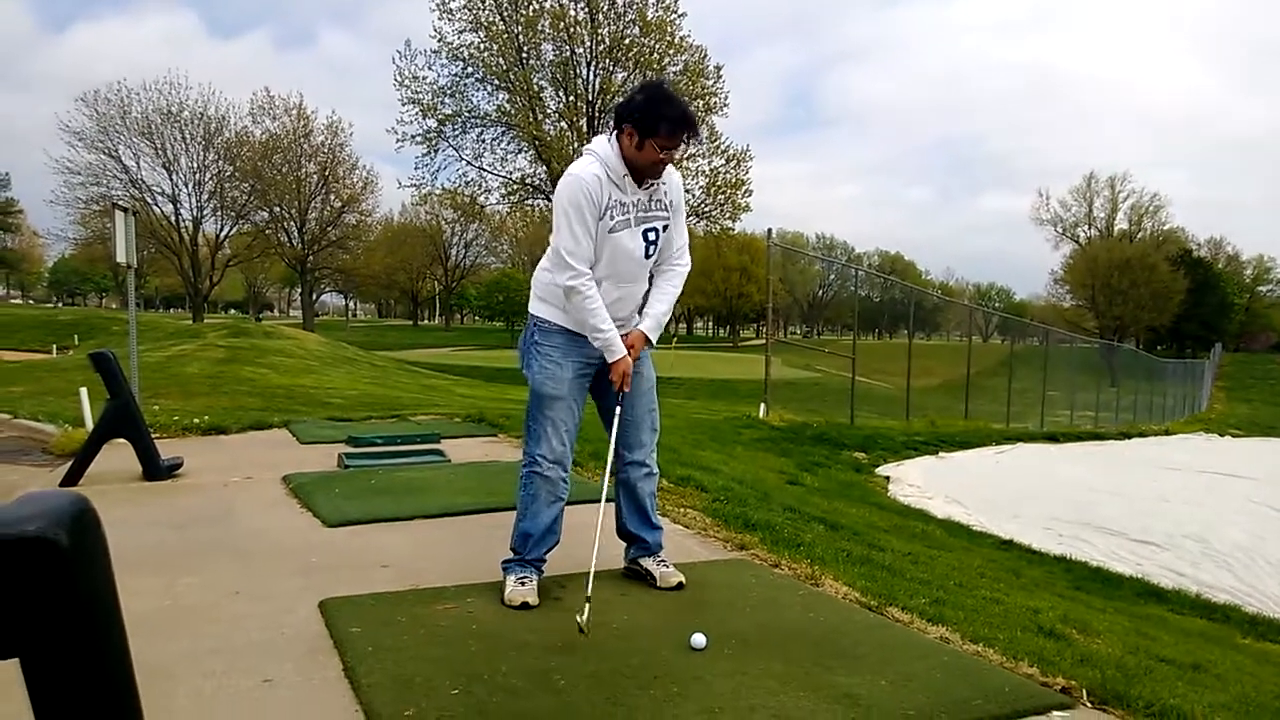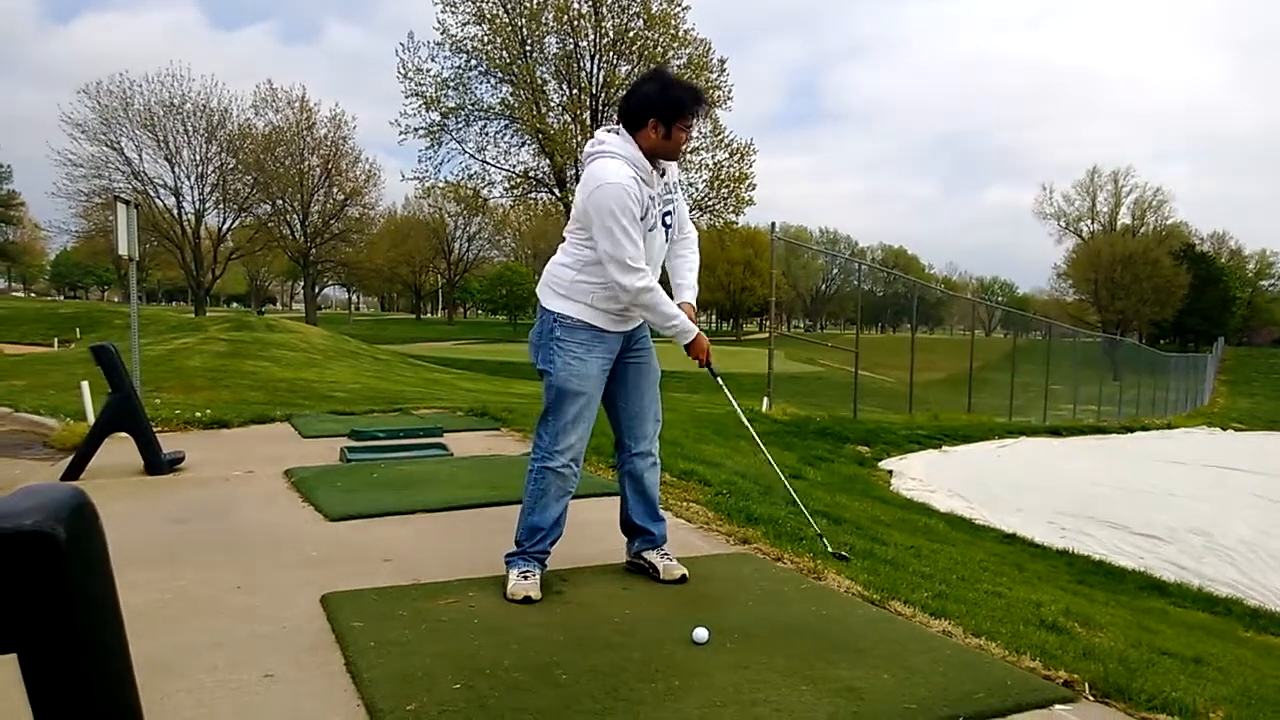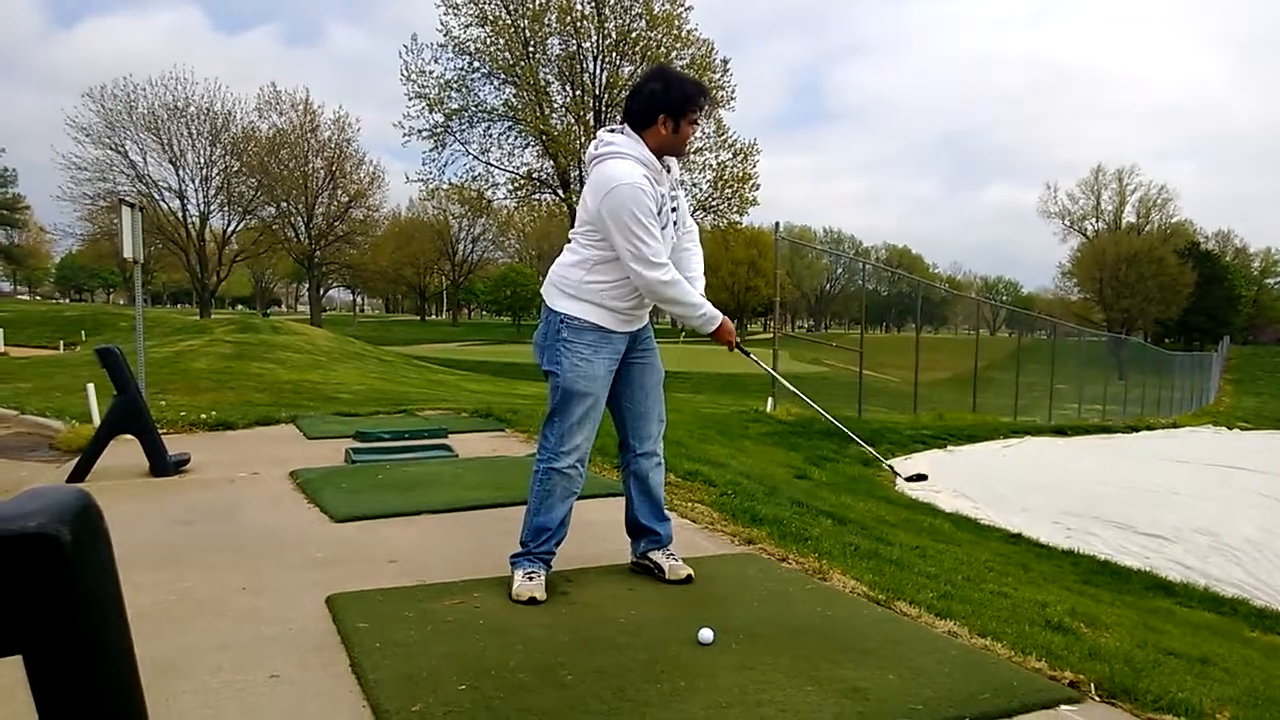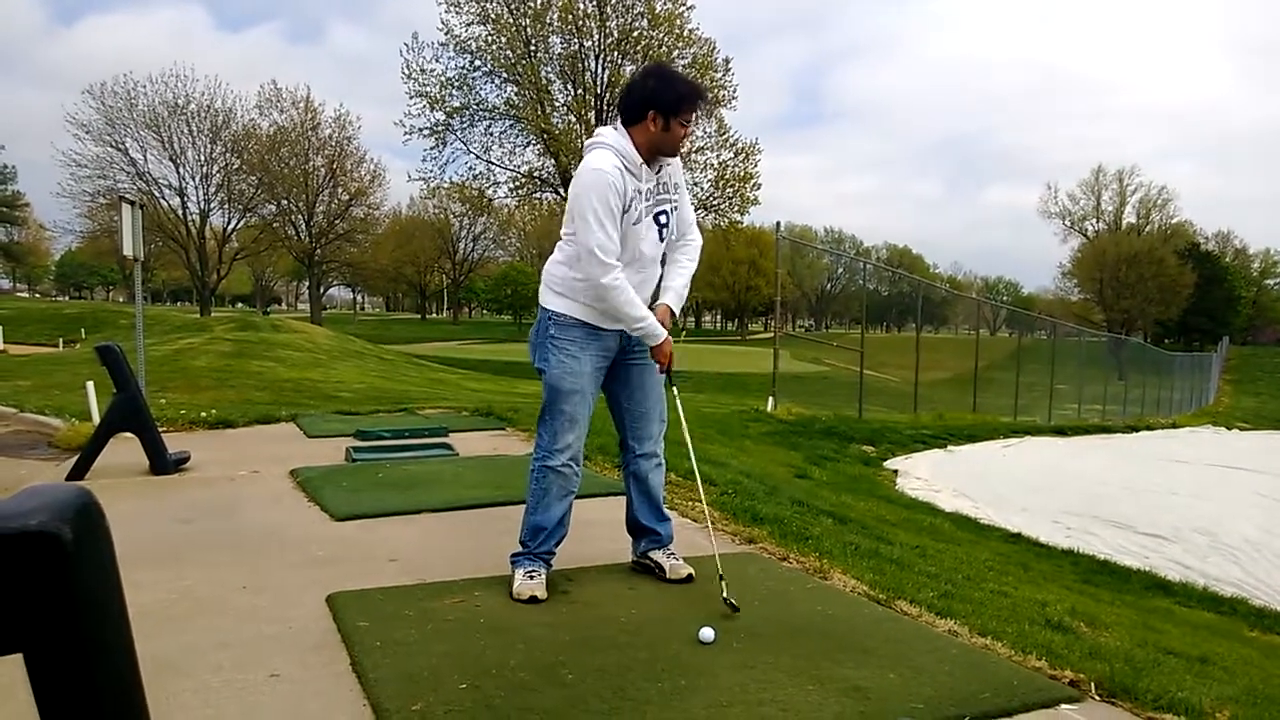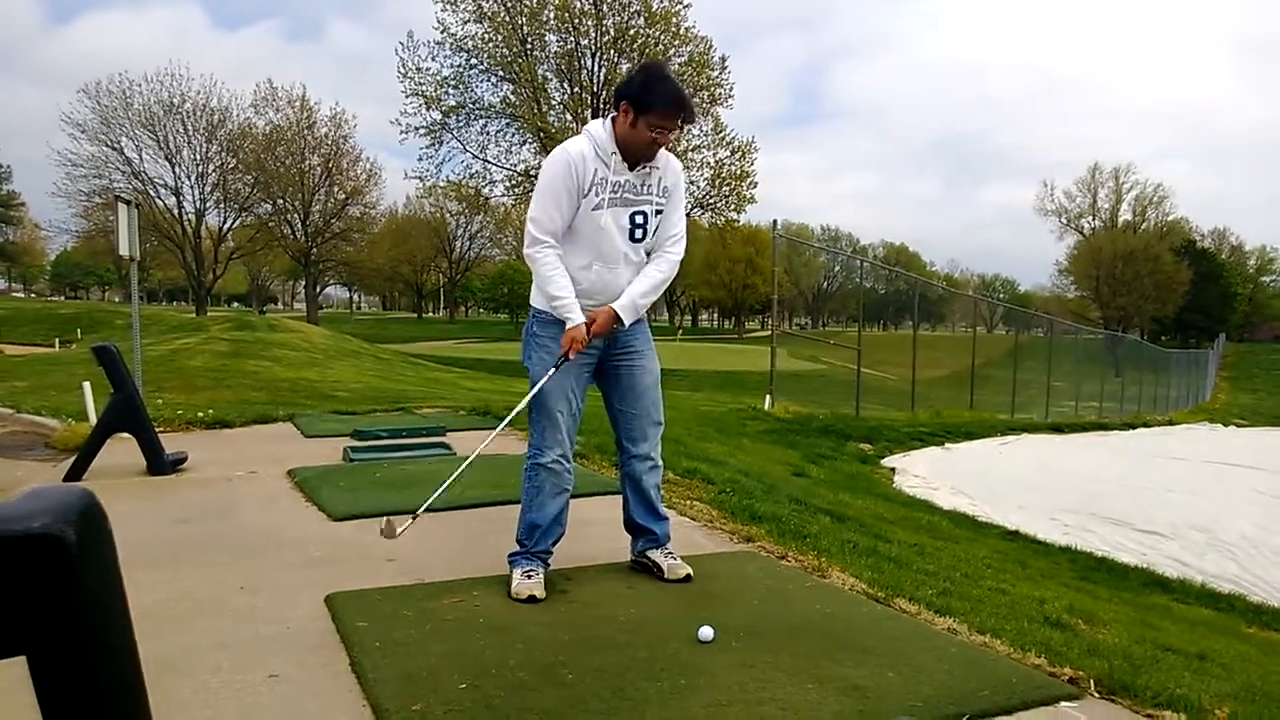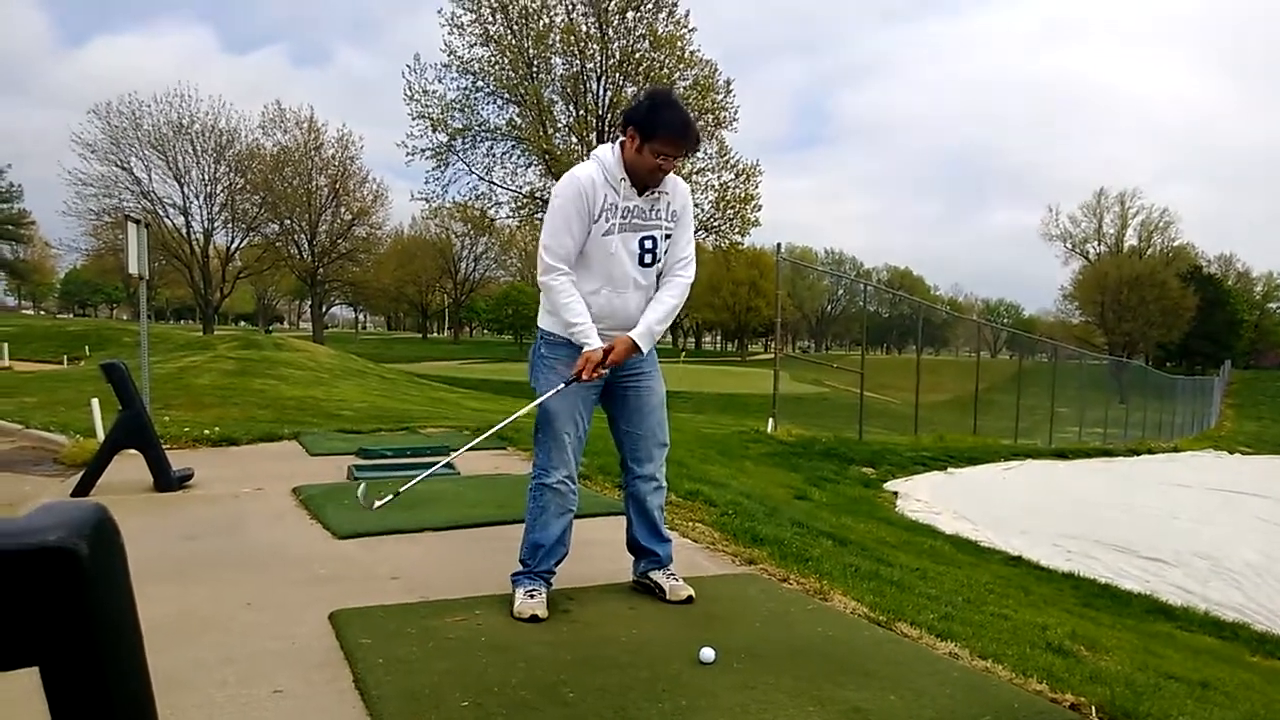
dt=0.3s
person 1, frame 1
left shoulder: (670, 184)
right shoulder: (584, 179)
left elbow: (675, 263)
right elbow: (574, 277)
left wrist: (644, 331)
right wrist: (610, 350)
left hip: (630, 334)
right hip: (563, 330)
left knee: (639, 450)
right knee: (549, 456)
left ankle: (644, 550)
right ankle: (525, 564)
person 1, frame 2
left shoulder: (663, 167)
right shoulder: (611, 180)
left elbow: (681, 234)
right elbow: (631, 278)
left wrist: (687, 301)
right wrist: (686, 334)
left hip: (629, 324)
right hip: (576, 323)
left knee: (642, 442)
right knee: (562, 450)
left ankle: (647, 544)
right ankle: (528, 559)
person 1, frame 3
left shoulder: (663, 165)
right shoulder: (624, 181)
left elbow: (684, 232)
right elbow: (654, 274)
left wrist: (699, 292)
right wrist: (710, 320)
left hip: (632, 323)
right hip: (582, 323)
left knee: (646, 442)
right knee: (566, 450)
left ankle: (651, 544)
right ankle: (533, 559)
person 1, frame 4
left shoulder: (670, 167)
right shoulder: (601, 171)
left elbow: (687, 239)
right elbow: (599, 269)
left wrist: (668, 305)
right wrist: (650, 333)
left hip: (640, 324)
right hip: (576, 323)
left knee: (647, 440)
right knee: (562, 449)
left ankle: (652, 543)
right ankle: (533, 559)
person 1, frame 5
left shoulder: (669, 171)
right shoulder: (572, 158)
left elbow: (668, 253)
right elbow: (539, 245)
left wrist: (616, 310)
right wrist: (572, 318)
left hip: (625, 323)
right hip: (560, 322)
left knee: (643, 441)
right knee: (552, 447)
left ankle: (650, 543)
right ankle: (530, 558)
person 1, frame 6
left shoulder: (676, 194)
right shoulder: (582, 183)
left elbow: (679, 275)
right elbow: (553, 272)
left wrist: (638, 337)
right wrist: (590, 343)
left hip: (633, 347)
right hip: (568, 344)
left knee: (648, 462)
right knee: (557, 467)
left ankle: (652, 563)
right ankle: (533, 577)
